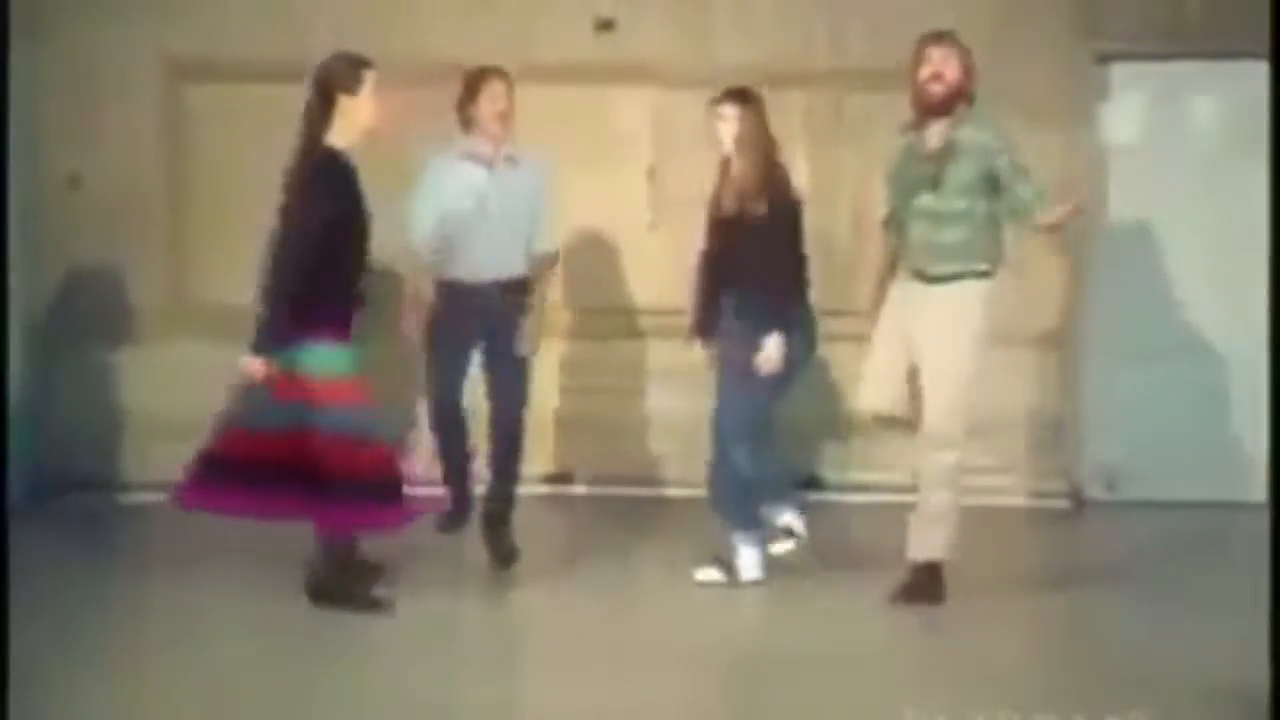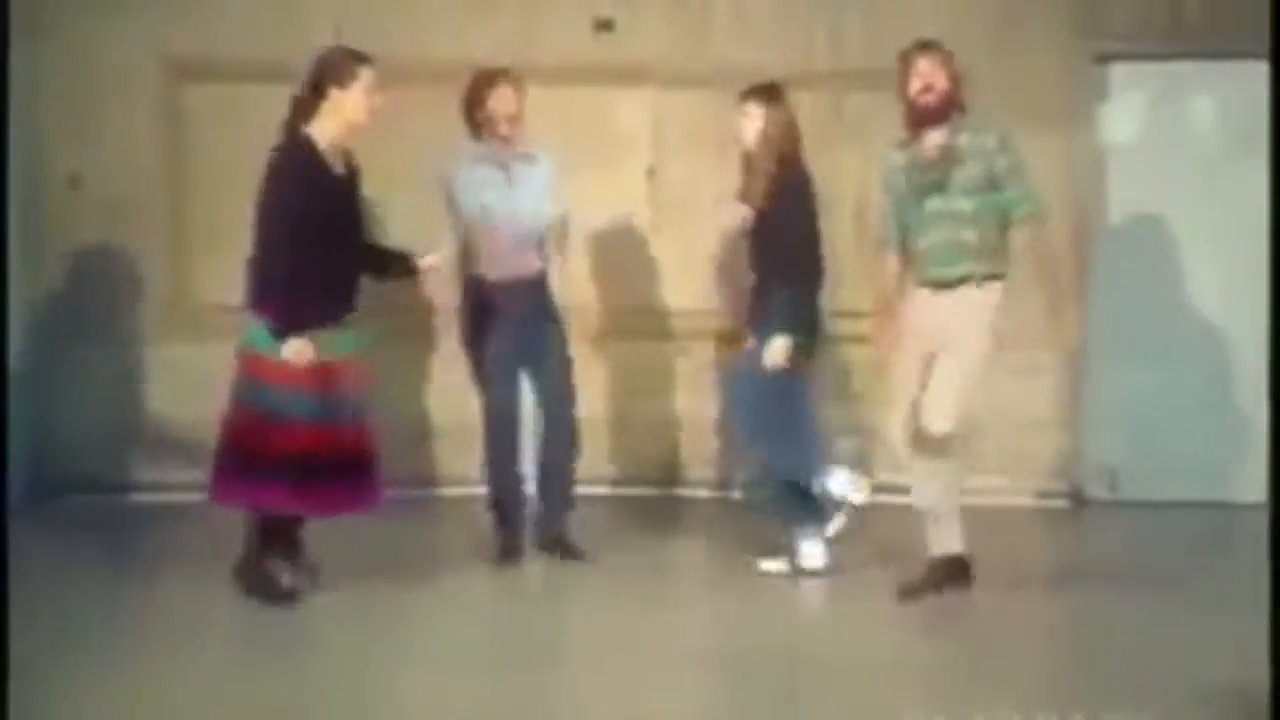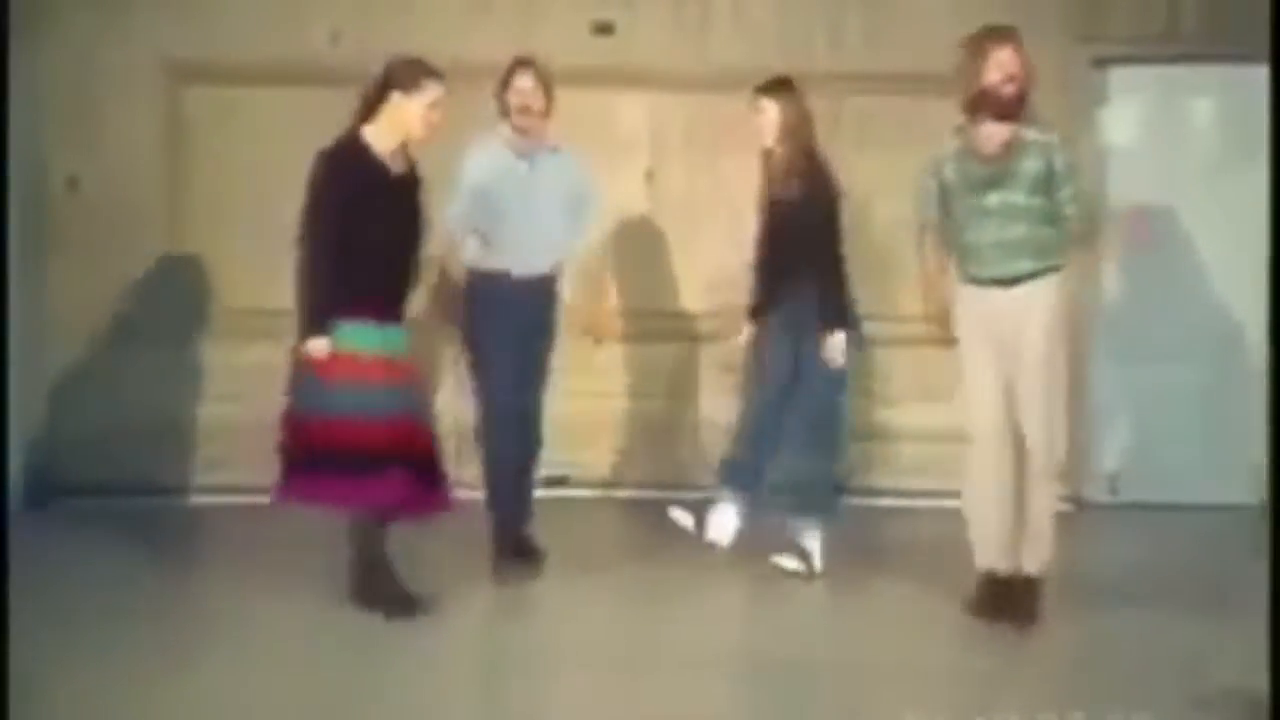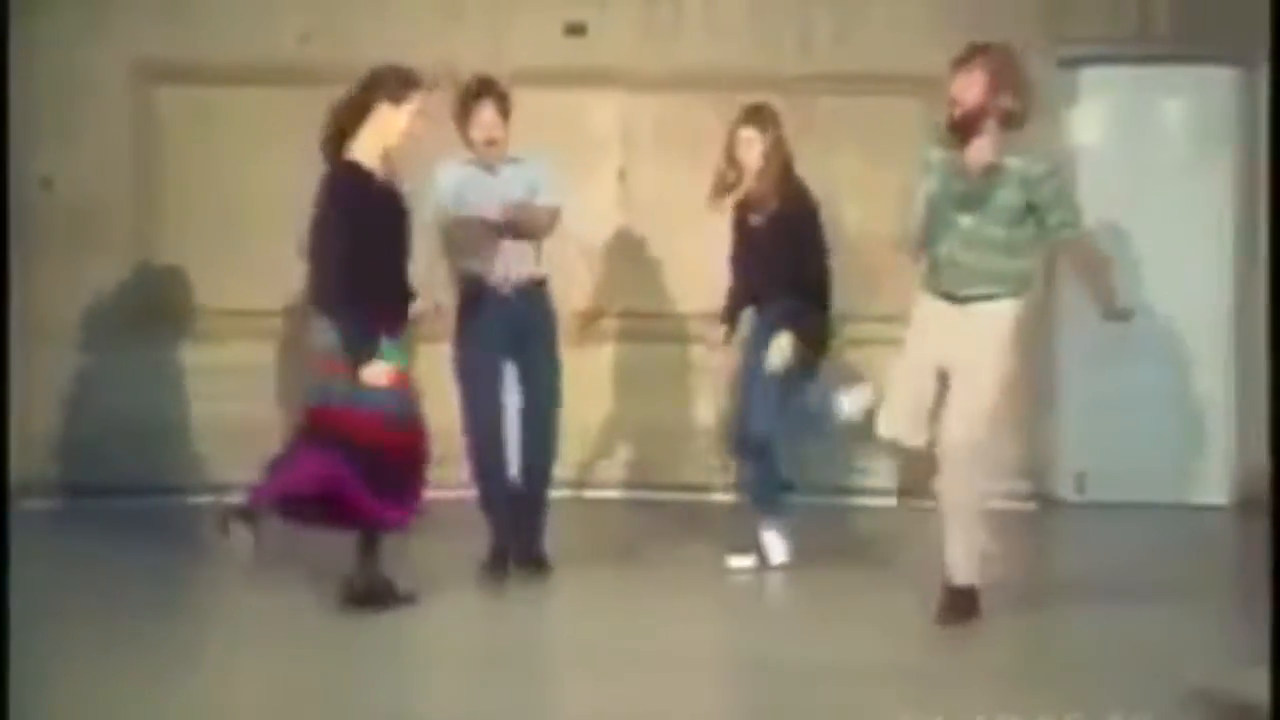
dt=0.7s
person 1, frame 1
left shoulder: (987, 142)
right shoulder: (908, 146)
left elbow: (1030, 210)
left wrist: (1072, 209)
right wrist: (879, 299)
left hip: (959, 297)
right hip: (906, 291)
left knee: (940, 428)
right knee: (877, 401)
left ankle: (929, 564)
person 1, frame 2
left shoulder: (989, 146)
right shoulder: (899, 164)
left elbow: (1027, 223)
right elbow: (893, 249)
left wrist: (1055, 293)
right wrist: (886, 320)
left hip: (972, 300)
right hip: (920, 301)
left knee: (936, 423)
right knee: (904, 426)
right ankle: (947, 556)
person 1, frame 3
left shoulder: (1045, 146)
right shoulder: (950, 153)
left elbow: (1071, 221)
right elbow: (933, 229)
right wrist: (937, 286)
left hip: (1036, 296)
right hip: (974, 300)
left knee: (1041, 432)
right knee: (987, 430)
left ankle: (1028, 571)
right ankle: (995, 570)
person 1, frame 4
left shoulder: (1034, 174)
right shoulder: (937, 162)
left elbow: (1074, 242)
left wrist: (1110, 301)
right wrist: (910, 249)
left hip: (990, 320)
right hip: (934, 311)
left knee: (963, 445)
right knee: (895, 429)
left ankle: (962, 581)
right ankle: (934, 462)
person 2, frame 1
left shoulder: (326, 168)
right shoulder: (330, 173)
right elbow: (296, 261)
right wrist: (266, 342)
left hip: (309, 332)
right hip: (313, 337)
left knee: (310, 447)
right knee: (342, 446)
left ankle: (339, 560)
right ankle: (334, 573)
person 2, frame 2
left shoulder: (345, 165)
right shoulder: (293, 160)
right elbow: (273, 251)
left wrist: (408, 264)
right wrist: (289, 328)
left hip: (331, 324)
right hip: (289, 328)
left knee: (321, 440)
right knee: (285, 440)
left ankle: (285, 550)
right ankle: (255, 558)
person 2, frame 3
left shoulder: (407, 172)
right shoulder: (341, 162)
right elbow: (316, 247)
right wrist: (316, 326)
left hip: (385, 325)
right hip: (347, 325)
left knee: (394, 445)
right knee: (363, 444)
left ankle: (369, 569)
right ankle: (372, 569)
person 2, frame 4
left shoulder: (378, 177)
right shoulder: (346, 182)
right elbow: (337, 273)
left wrist: (407, 300)
right wrist: (363, 353)
left hip: (378, 335)
right hip: (355, 341)
left knee: (387, 448)
right knee: (360, 440)
left ankle: (367, 573)
person 3, frame 1
left shoulder: (531, 171)
right shoulder: (442, 168)
left elbow: (543, 248)
right elbow: (422, 243)
left wrist: (532, 312)
right wrist: (415, 309)
left hip: (510, 300)
right hip: (455, 298)
left knee: (509, 417)
right knee: (444, 405)
left ankle: (498, 522)
right ankle: (459, 495)
person 3, frame 2
left shoulder: (540, 164)
right shoulder: (464, 170)
left elbow: (555, 223)
right elbow: (471, 232)
left wrist: (550, 233)
right wrist: (499, 253)
left hip: (535, 296)
right hip: (487, 300)
left knee: (560, 408)
right knee: (502, 415)
left ankle: (553, 523)
right ankle: (509, 527)
person 3, frame 3
left shoulder: (568, 163)
right shoulder: (480, 157)
left elbow: (585, 230)
right elbow: (453, 229)
left hip: (539, 294)
right hip: (490, 293)
left knee: (527, 415)
right knee: (499, 412)
left ankle: (516, 527)
right ankle: (504, 535)
person 3, frame 4
left shoulder: (531, 171)
right shoulder: (448, 176)
left elbow: (546, 220)
right elbow: (450, 231)
left wrist: (505, 215)
right wrist: (486, 260)
left hip: (530, 301)
right hip: (479, 304)
left knee: (542, 414)
right knee: (483, 424)
left ankle: (529, 539)
right ankle: (503, 538)
person 4, frame 1
left shoulder: (773, 191)
right shoulder: (728, 191)
left elbow: (792, 264)
right elbow: (713, 263)
left wrist: (779, 332)
right wrist: (704, 329)
left hip: (779, 327)
right hip: (738, 325)
left knee: (737, 426)
right knee: (735, 432)
left ankle: (782, 514)
right ankle: (746, 556)
person 4, frame 2
left shoulder: (788, 182)
right shoulder: (768, 182)
left elbow: (802, 262)
left wrist: (784, 331)
right wrist: (757, 326)
left hip: (784, 321)
right hip: (772, 318)
left knee: (756, 415)
right knee: (779, 425)
right ankle: (806, 545)
person 4, frame 3
left shoulder: (811, 180)
right shoulder: (779, 179)
left elbow: (828, 256)
left wrist: (837, 324)
right wrist: (756, 315)
left hip: (820, 316)
right hip: (784, 315)
left knee: (812, 422)
right knee: (762, 414)
left ankle: (810, 540)
right ankle: (723, 517)
person 4, frame 4
left shoulder: (795, 202)
right shoulder: (745, 205)
left elbow: (814, 273)
left wrist: (794, 332)
right wrist: (729, 319)
left hip: (796, 328)
right hip: (765, 325)
left knee: (756, 423)
right knee: (752, 431)
left ankle: (837, 419)
right ankle: (776, 532)
